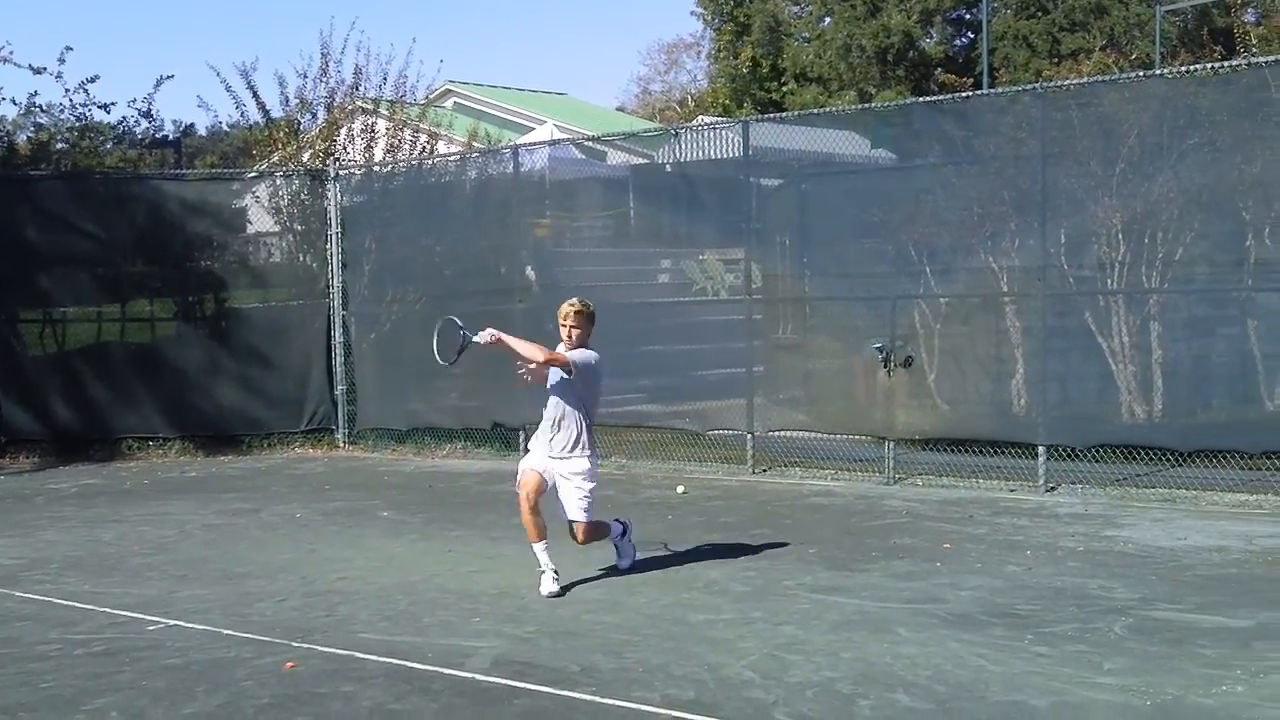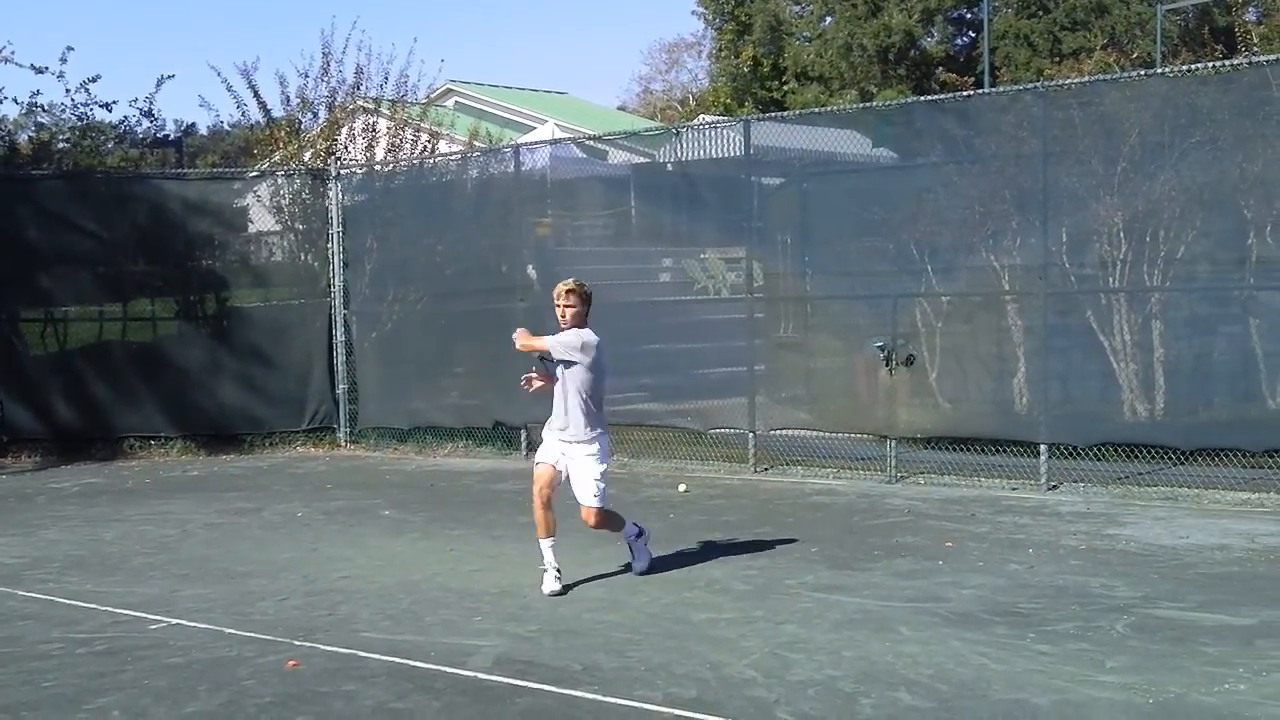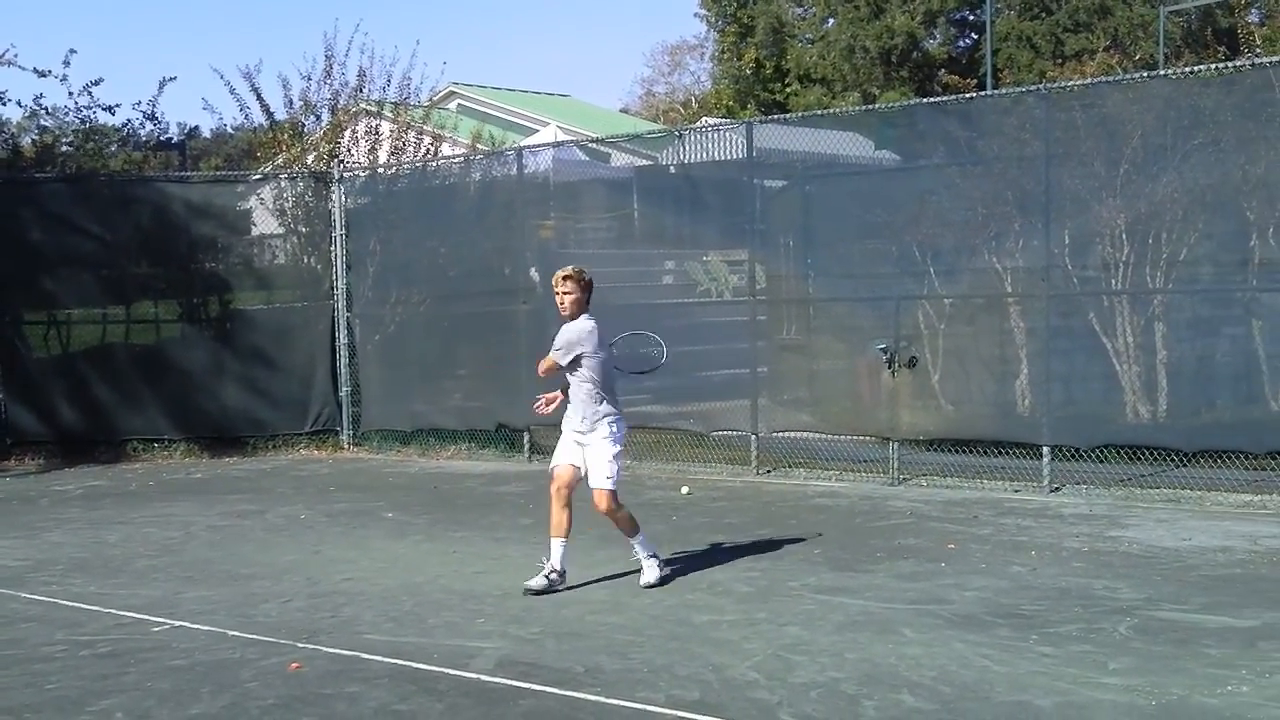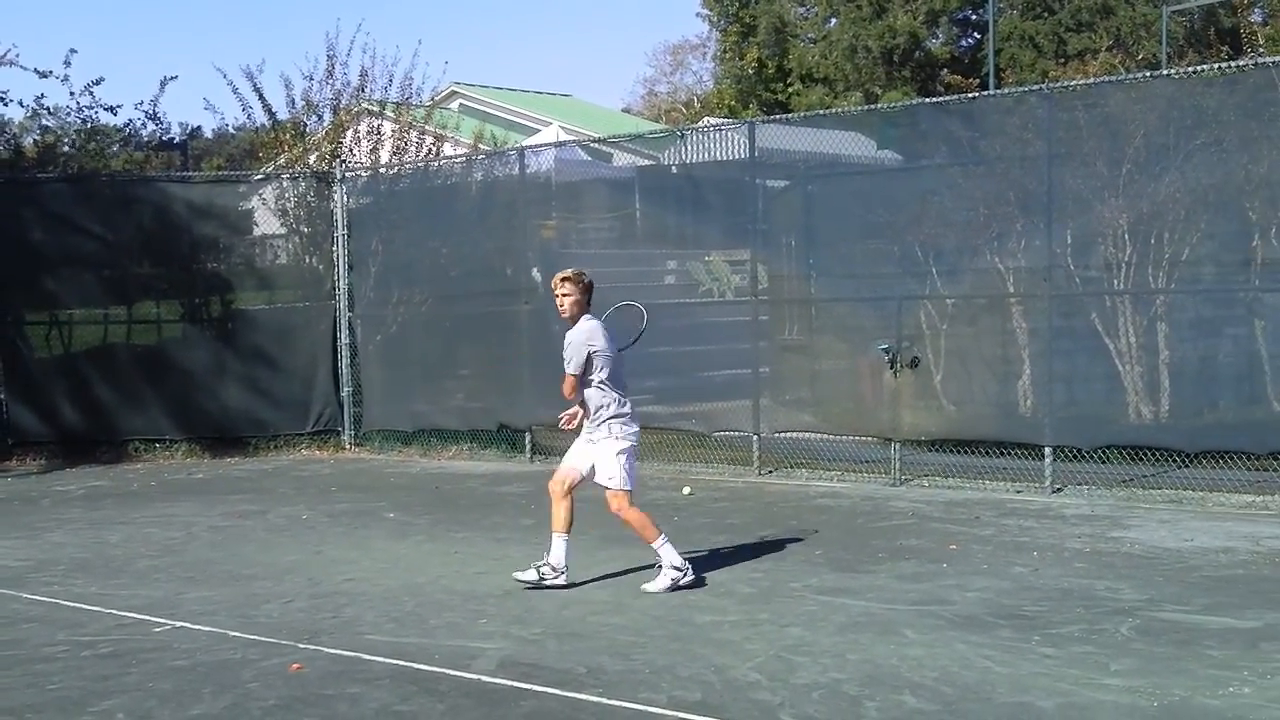
dt=0.1s
person 1, frame 1
left shoulder: (588, 360)
right shoulder: (560, 354)
left elbow: (544, 356)
left wrist: (502, 337)
right wrist: (537, 371)
left hip: (574, 457)
right hip: (541, 448)
left knee: (582, 535)
right knee: (527, 494)
left ankle: (617, 529)
right ankle: (546, 570)
person 1, frame 2
left shoulder: (583, 340)
right shoulder: (572, 341)
left elbow: (525, 343)
left wrist: (521, 334)
right wrist: (546, 379)
left hip: (586, 442)
right hip: (557, 435)
left knee: (592, 518)
right knee: (541, 489)
left ankle: (634, 533)
right ankle: (551, 567)
person 1, frame 3
left shoulder: (576, 330)
right shoulder: (583, 329)
left elbow: (543, 369)
right wrist: (560, 395)
left hip: (600, 431)
right hip: (576, 429)
left knee: (605, 503)
right knee: (560, 488)
left ankle: (649, 557)
right ankle: (555, 570)
person 1, frame 4
left shoulder: (580, 334)
right shoulder: (590, 329)
left elbow: (569, 391)
right wrist: (582, 407)
left hip: (613, 431)
right hip: (594, 430)
left knee: (620, 505)
right knee: (558, 487)
left ankle: (676, 566)
right ankle: (556, 566)
